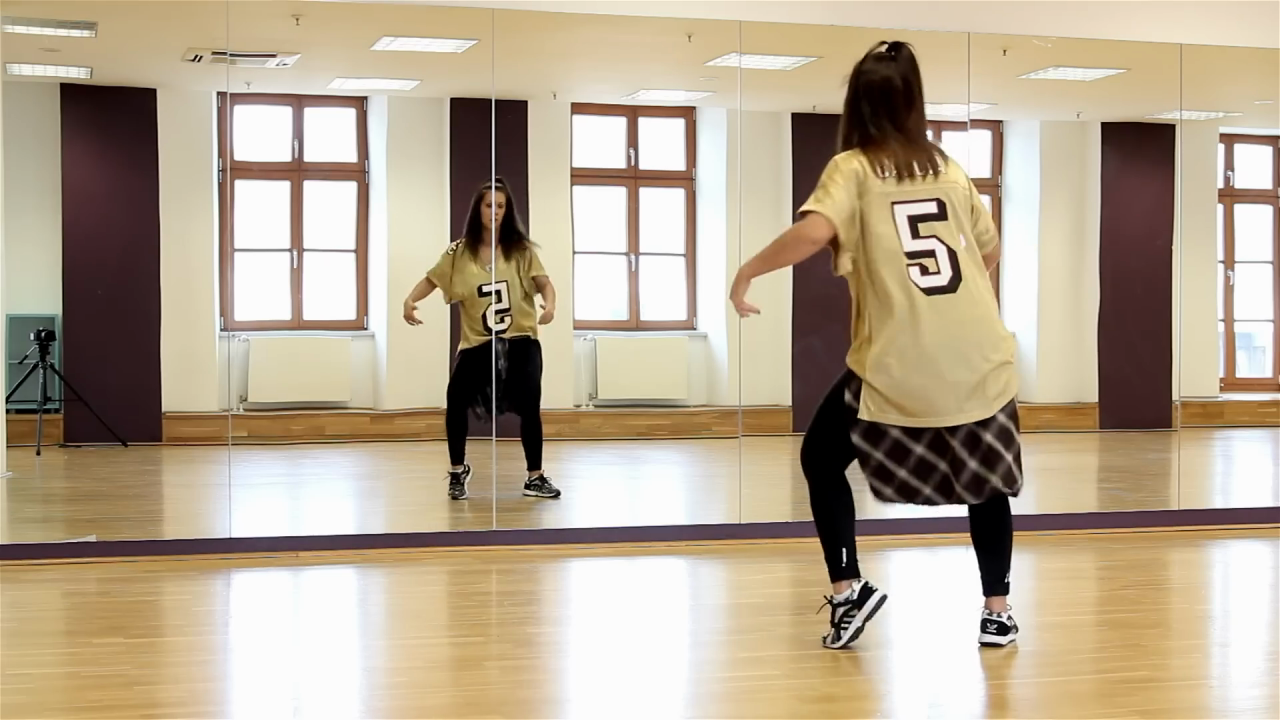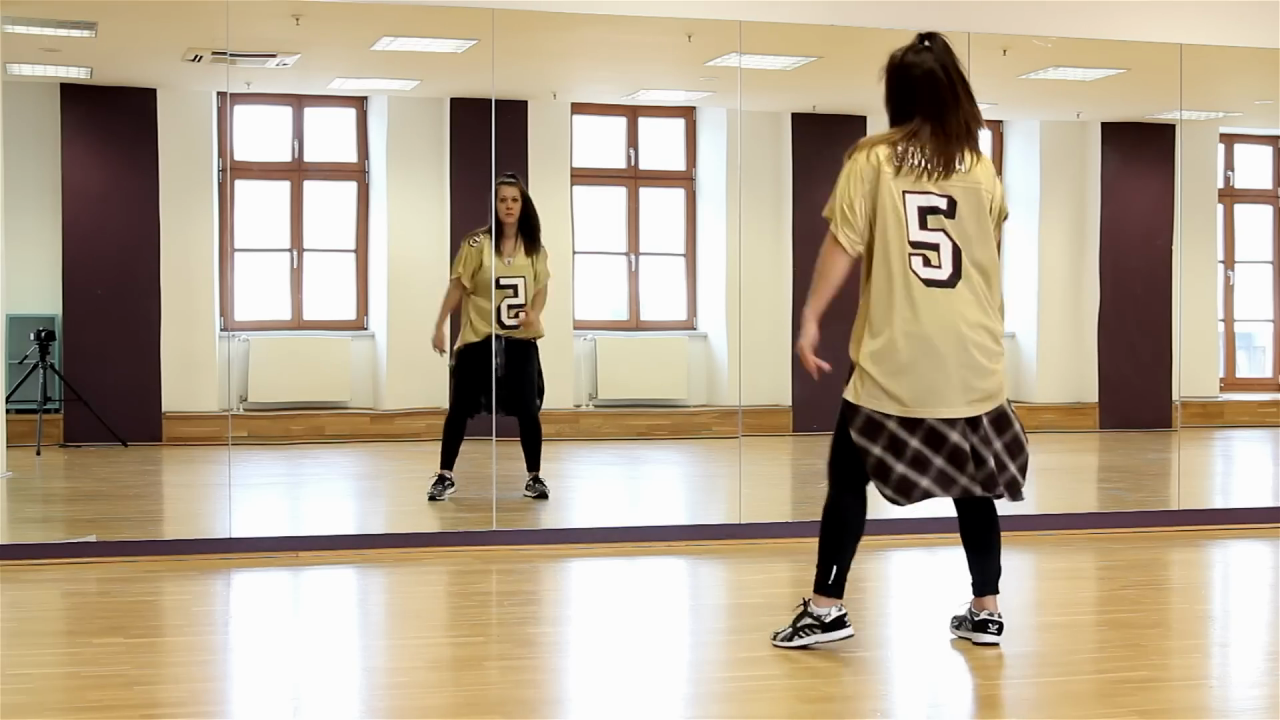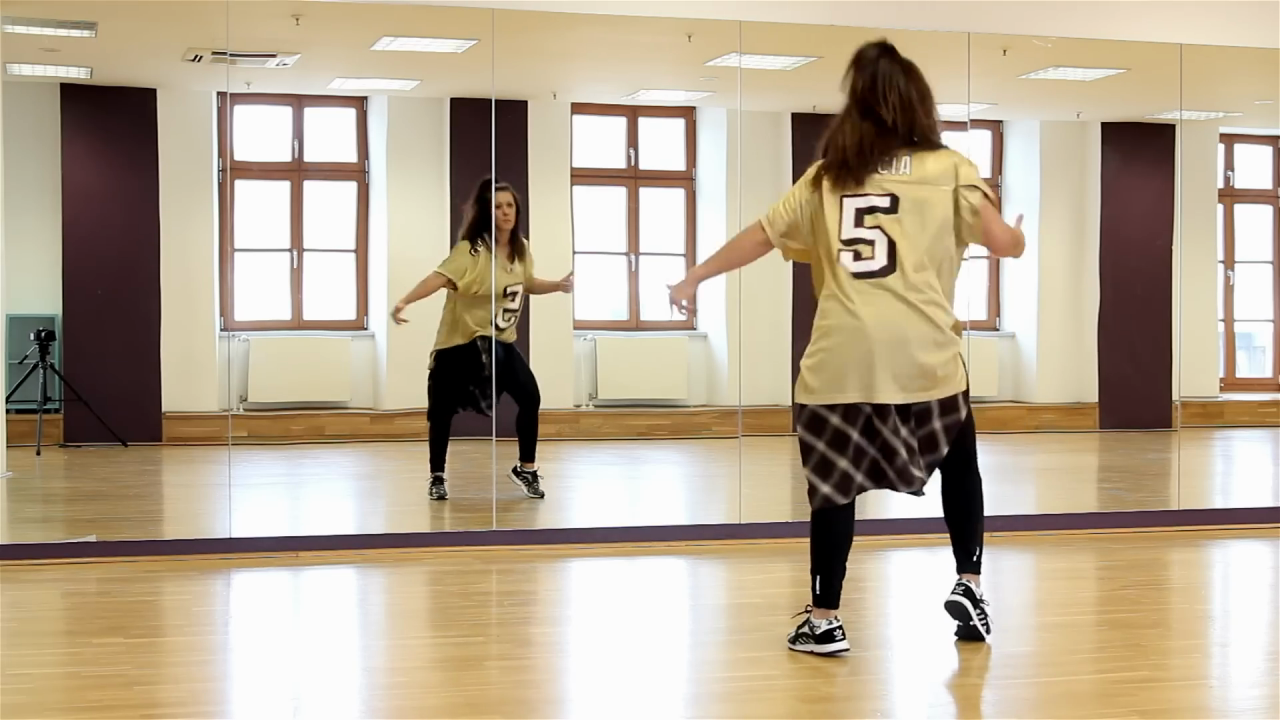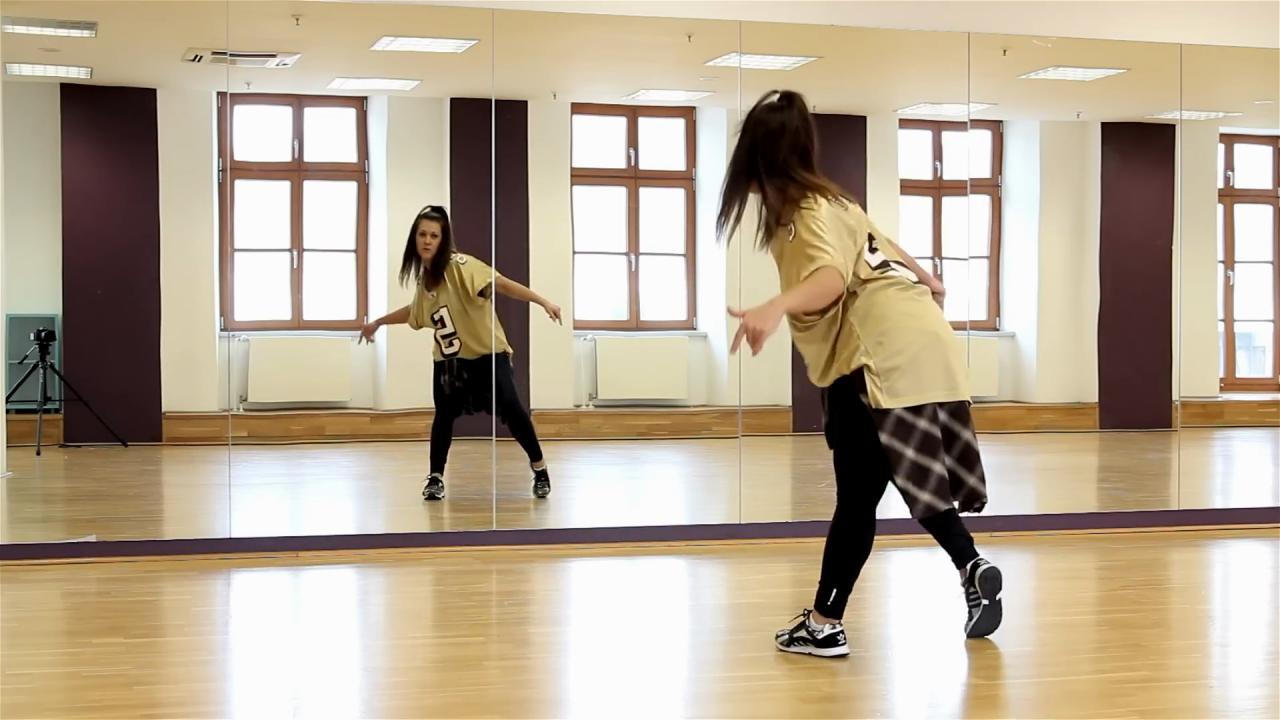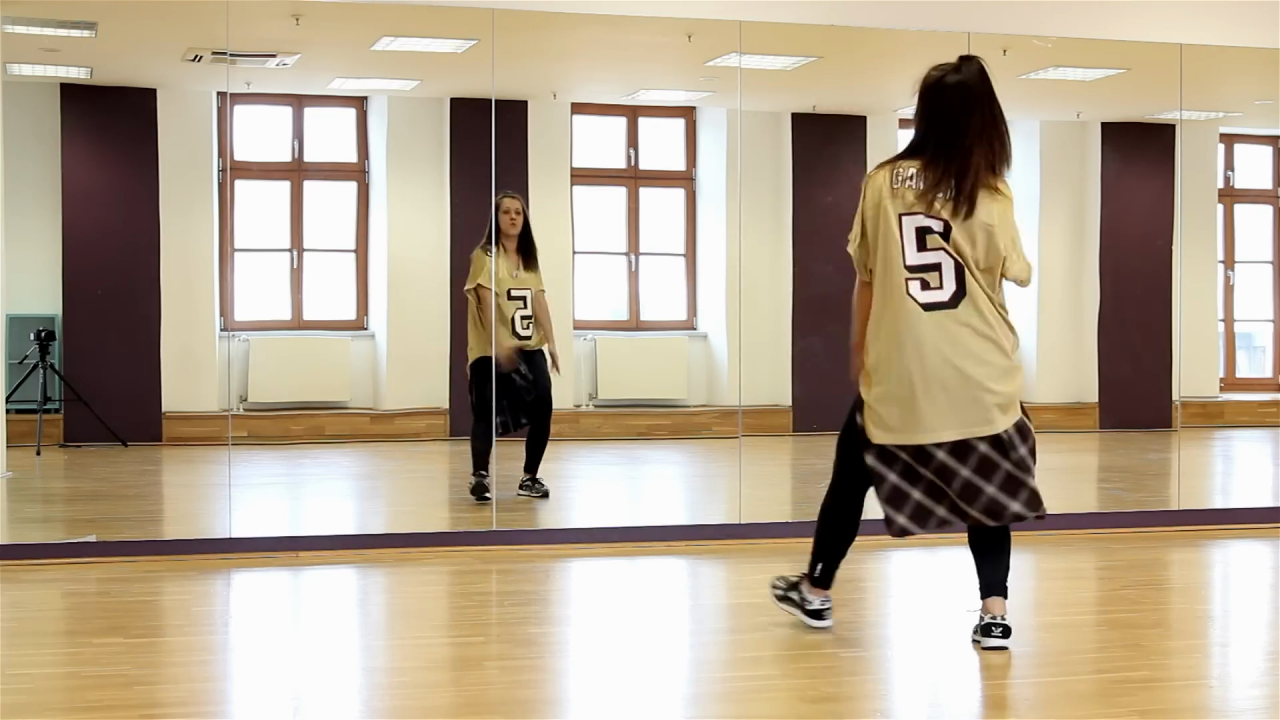
dt=1s
person 1, frame 1
left shoulder: (852, 168)
right shoulder: (948, 166)
left elbow: (812, 233)
right elbow: (989, 249)
left wrist: (744, 272)
left hip: (898, 359)
right hip: (977, 358)
left knee: (822, 458)
right knee: (985, 482)
left ankle: (849, 589)
right ankle: (997, 610)
person 1, frame 2
left shoulder: (872, 158)
right shoulder: (980, 169)
left elbow: (843, 247)
left wrist: (809, 318)
left hip: (892, 356)
right hip: (970, 358)
left knee: (847, 475)
right knee: (976, 480)
left ankle: (824, 606)
right ankle: (986, 609)
person 1, frame 3
left shoulder: (828, 171)
right shoulder: (944, 164)
left elbow: (764, 234)
right elbow: (1001, 239)
left wrist: (696, 274)
right wrist: (1012, 237)
left hip: (843, 352)
right hip: (922, 350)
left knee: (835, 485)
right knee: (960, 466)
left ankle: (824, 618)
right ankle: (968, 583)
person 1, frame 4
left shoulder: (810, 215)
right shoulder: (825, 199)
left elbow: (829, 279)
right elbow: (878, 248)
left wrist: (773, 309)
right wrist: (920, 277)
left hip: (888, 356)
right hip: (921, 345)
left knee: (858, 495)
right knee: (915, 482)
left ankle: (823, 625)
right ankle: (972, 569)
person 1, frame 5
left shoulder: (883, 180)
right shoulder: (992, 193)
left elbow: (866, 277)
right elbow: (1009, 280)
left wrist: (861, 351)
left hip: (900, 376)
right hip: (981, 379)
left knee: (851, 475)
right knee: (990, 493)
left ankle: (815, 590)
right ankle: (995, 614)
person 2, frame 1
left shoulder: (520, 246)
right shoulder: (461, 250)
left elbow: (542, 282)
right elbow: (431, 279)
left wrist: (549, 305)
right wrist: (410, 301)
left hip: (521, 341)
right hip: (477, 344)
left knee: (529, 407)
right knee: (457, 403)
left ankle: (535, 477)
right ankle: (458, 470)
person 2, frame 2
left shoulder: (533, 247)
right shoulder: (478, 244)
left elbow: (541, 289)
right elbow: (458, 286)
left wrist: (535, 312)
right wrist: (440, 325)
left hip: (521, 341)
right hip: (479, 340)
left knee: (527, 409)
right knee: (459, 406)
left ankle: (534, 478)
right ankle: (445, 475)
person 2, frame 3
left shoulder: (521, 248)
right shoulder: (474, 249)
left elbow: (526, 283)
right elbow: (440, 278)
left wrist: (560, 285)
right wrist: (404, 301)
left hip: (501, 342)
right hip: (461, 341)
left knee: (530, 397)
right knee: (444, 408)
left ankle: (525, 469)
right ankle: (437, 477)
person 2, frame 4
left shoulder: (459, 265)
right shoulder: (423, 279)
left elbow: (501, 284)
right elbow: (414, 315)
left wrist: (543, 302)
right wrist: (378, 323)
left hip: (486, 351)
right hip: (449, 358)
left knee: (510, 407)
right knee: (443, 413)
left ankle: (538, 465)
right ankle: (435, 478)
person 2, frame 5
left shoulder: (530, 260)
right shoulder: (484, 255)
left elbow: (539, 305)
right elbow: (482, 301)
left wrist: (548, 339)
right wrist: (497, 340)
left hip: (530, 350)
right hip: (491, 350)
left knee: (541, 412)
right knee: (486, 413)
left ankle: (530, 478)
right ankle: (480, 475)
